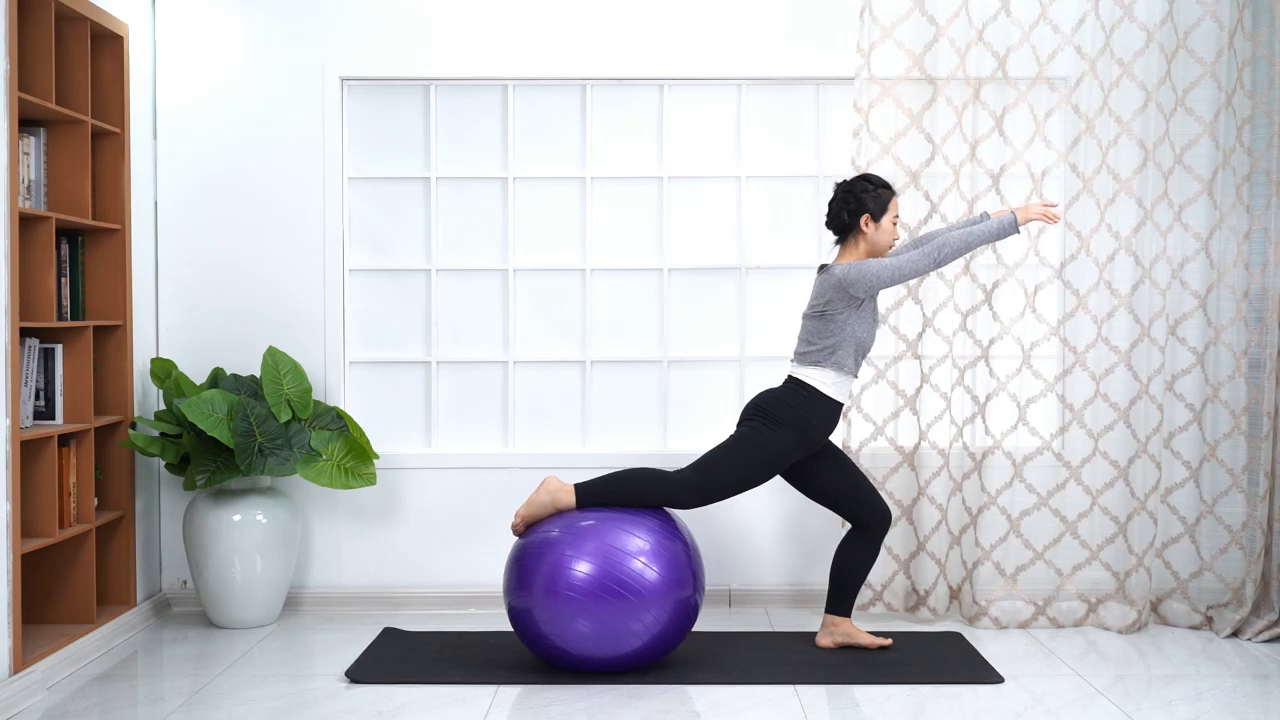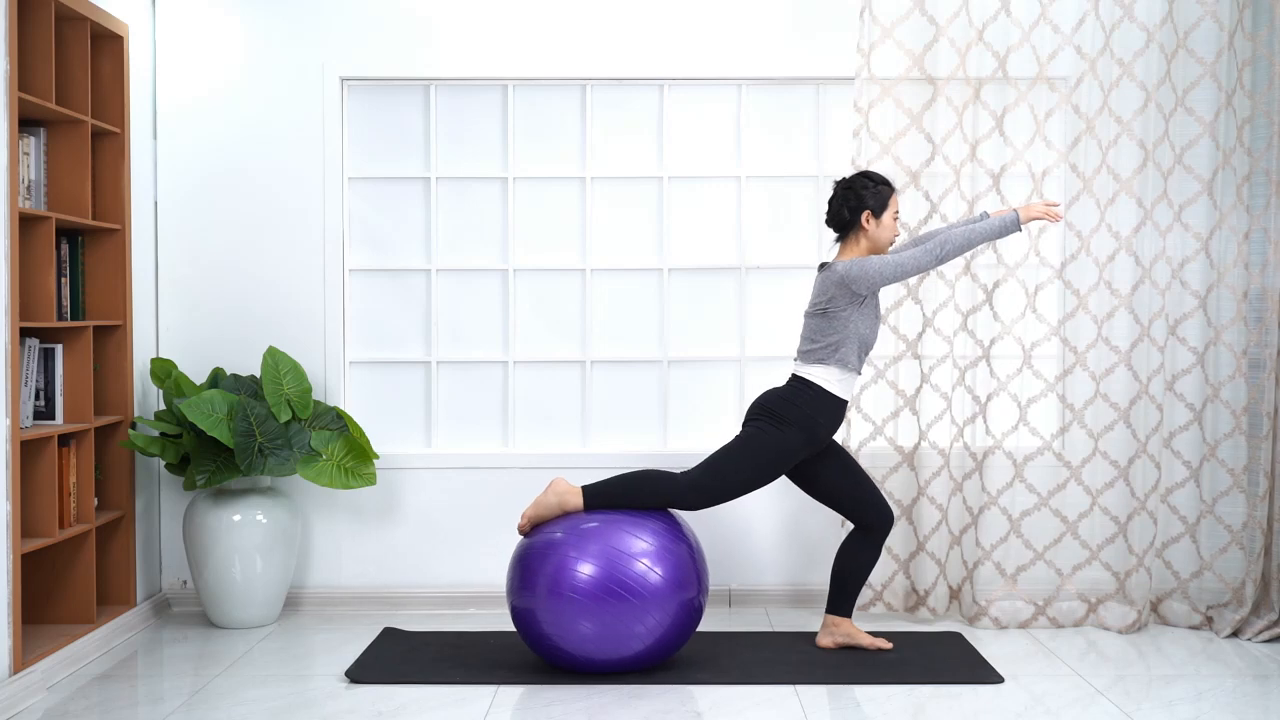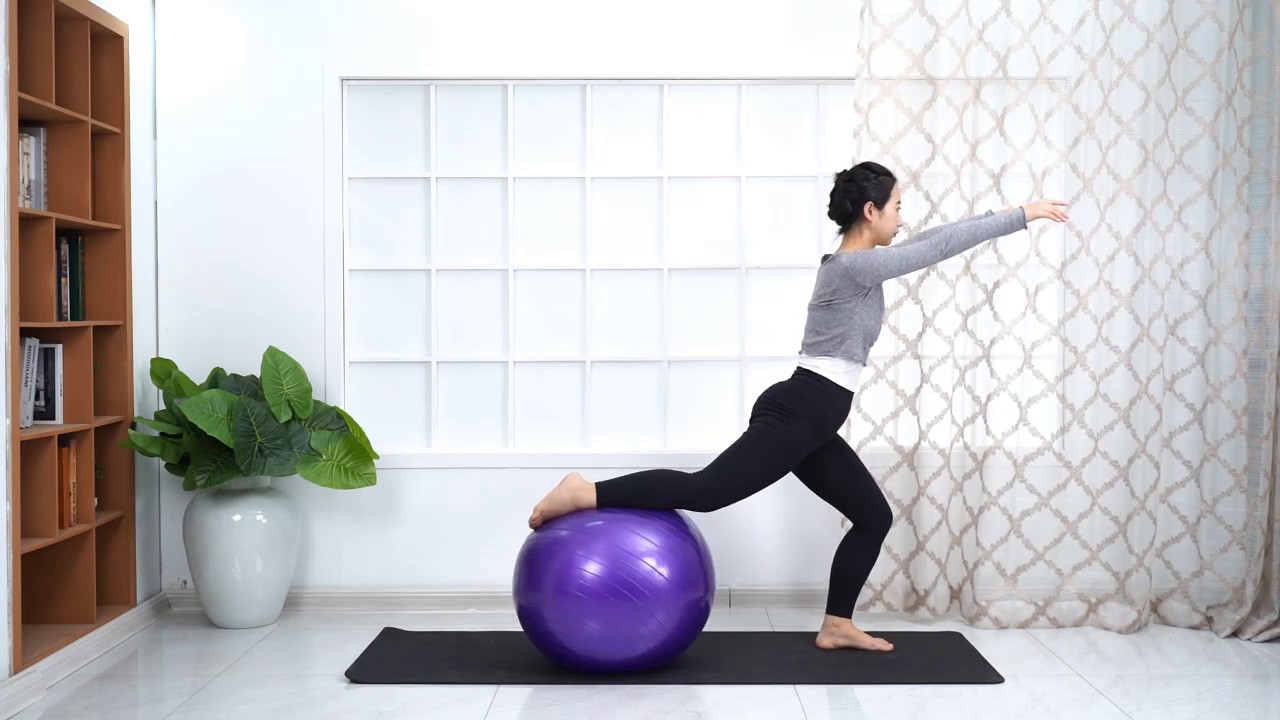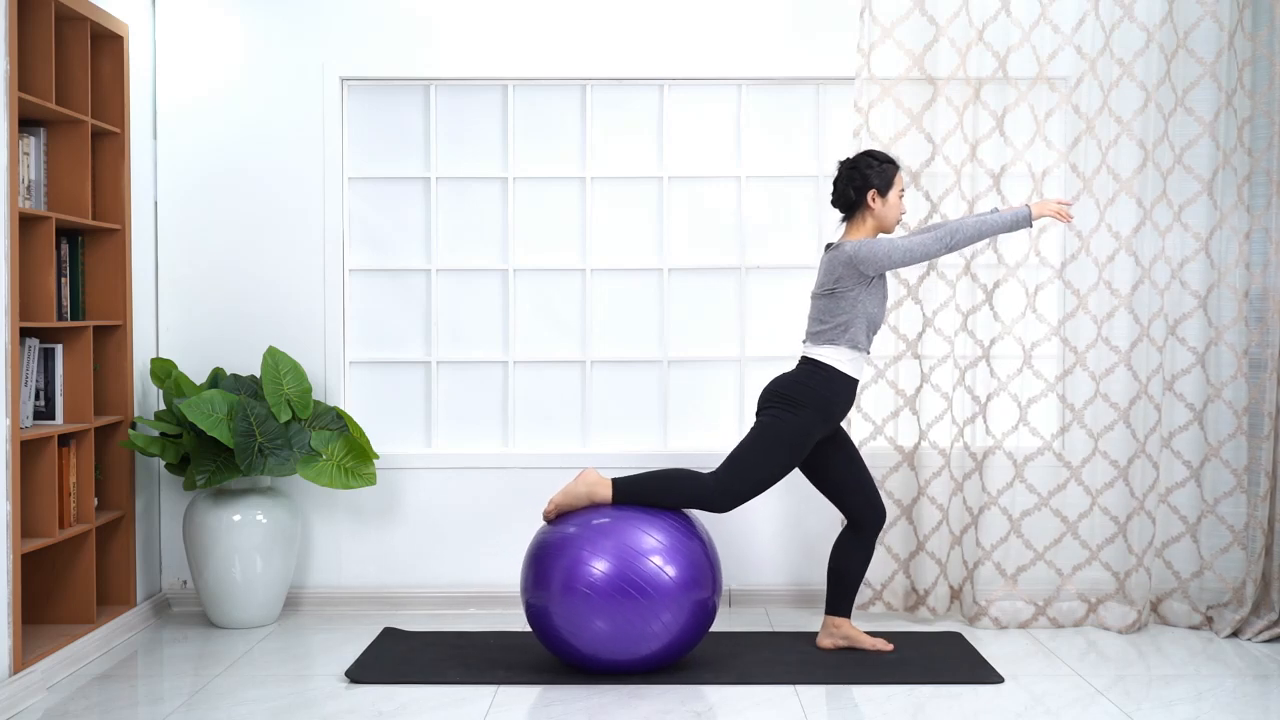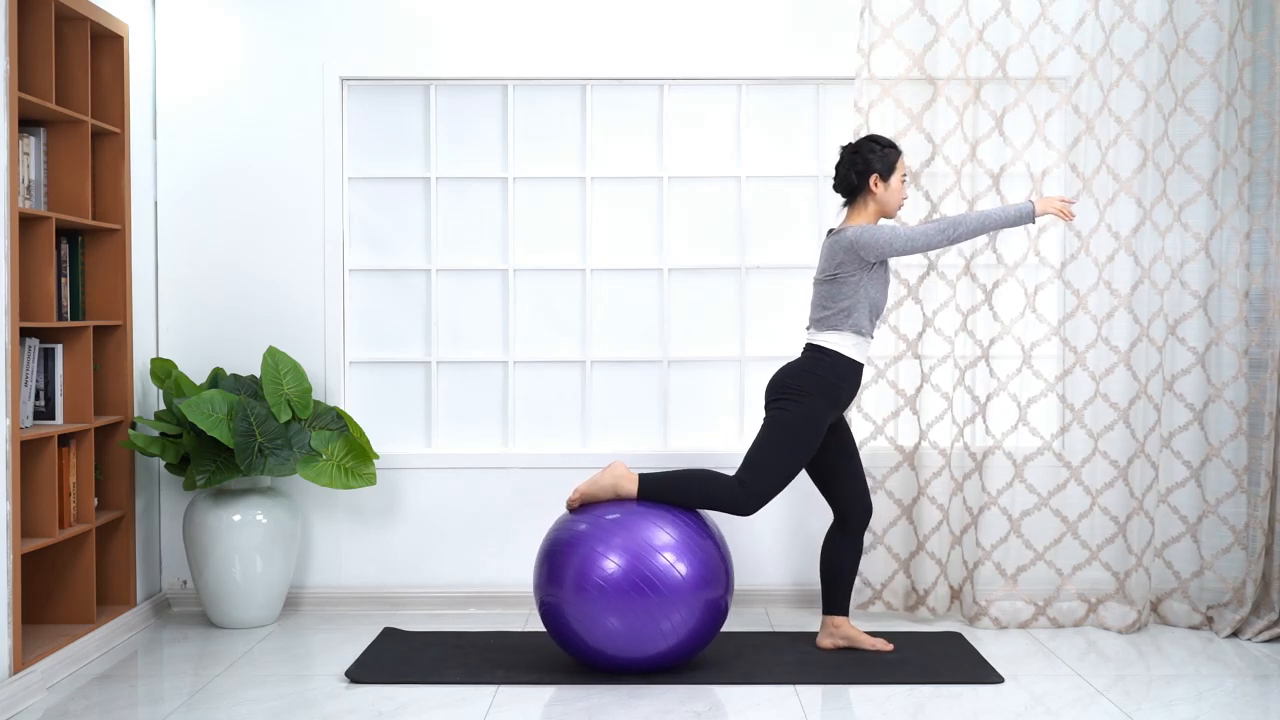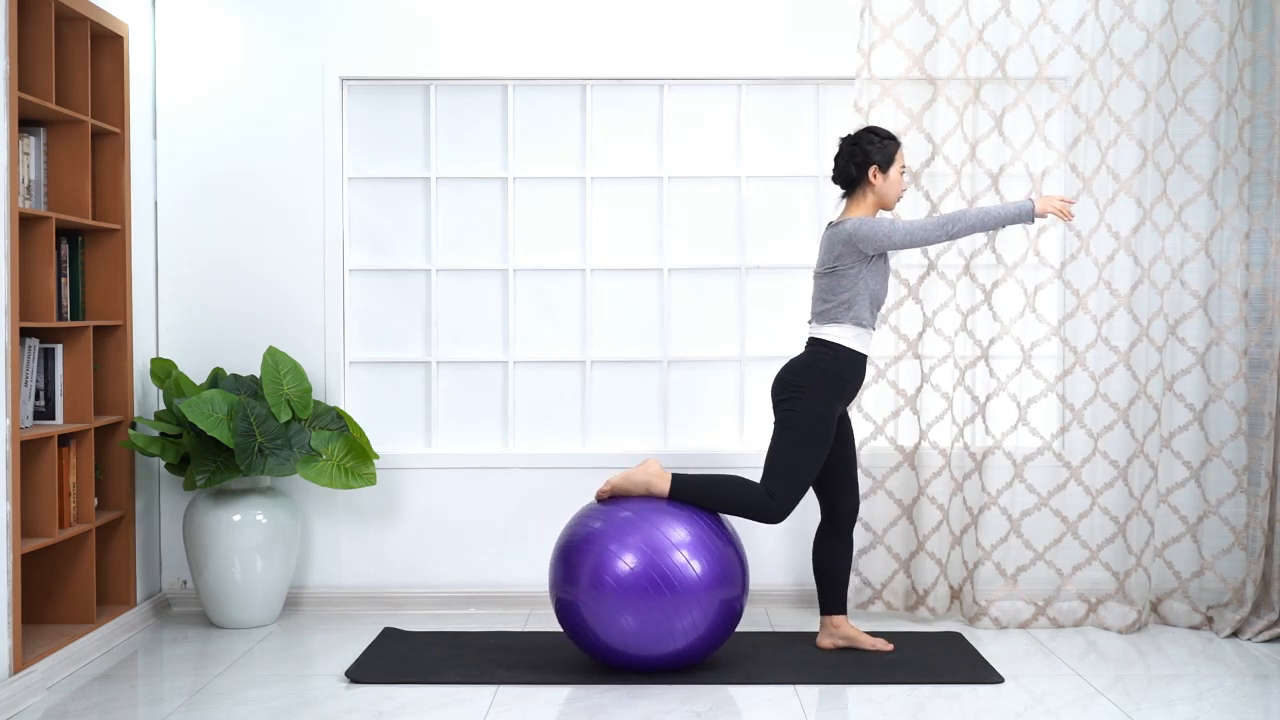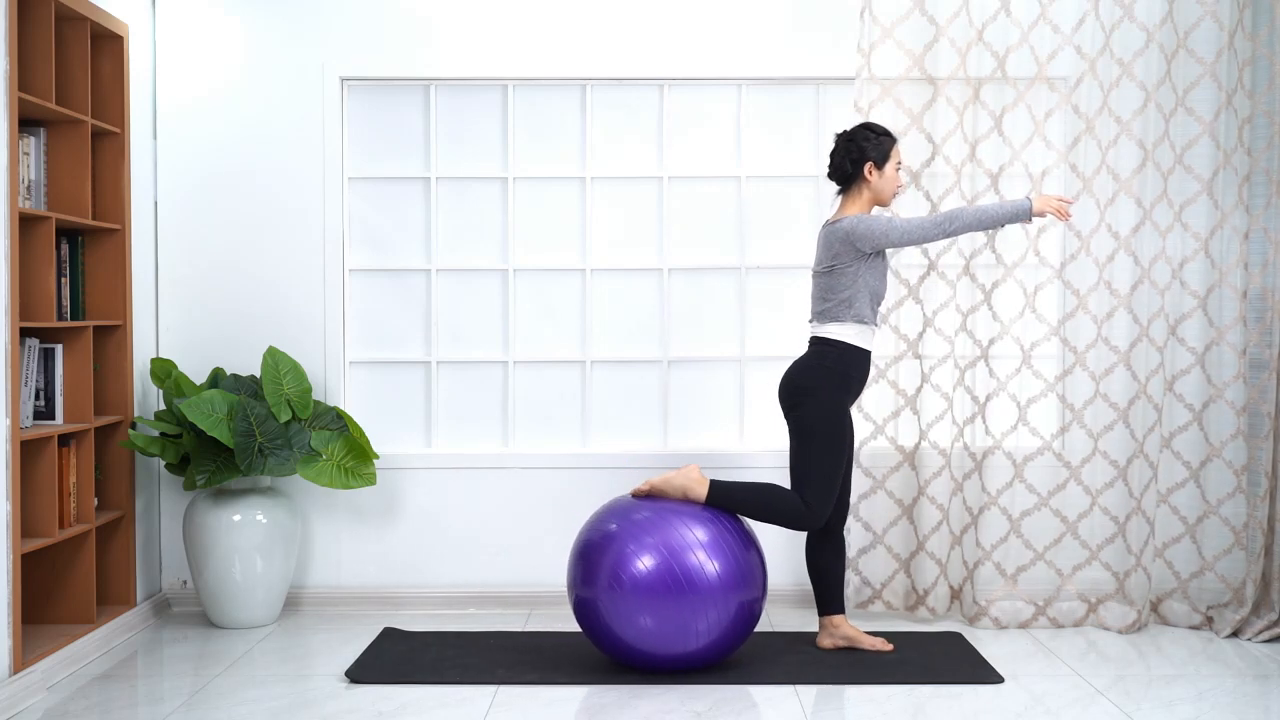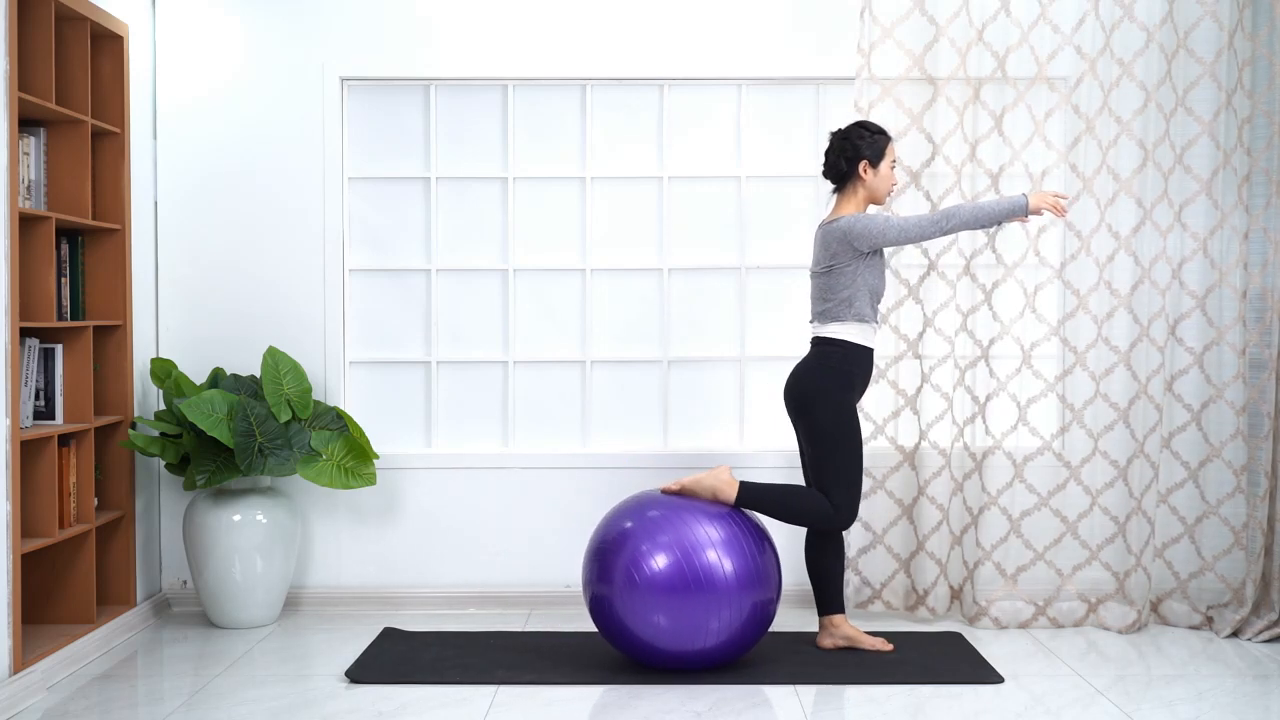
dt=0.3s
person 1, frame 1
left shoulder: (856, 272)
right shoulder: (847, 278)
left elbow: (927, 246)
right elbow: (936, 256)
left wrist: (996, 215)
right wrist: (1014, 221)
left hip: (801, 430)
right hip: (783, 422)
left knee: (873, 517)
right knee: (683, 488)
left ankle: (836, 624)
right ankle: (566, 495)
person 1, frame 2
left shoulder: (854, 271)
right shoulder: (849, 276)
left elbow: (926, 245)
right elbow: (935, 253)
left wrist: (994, 215)
right wrist: (1015, 220)
left hip: (805, 428)
right hip: (790, 420)
left knee: (875, 518)
right knee: (691, 489)
left ankle: (837, 626)
right ankle: (571, 497)
person 1, frame 3
left shoulder: (857, 263)
right shoulder: (853, 266)
left elbow: (930, 241)
right elbow: (939, 248)
left wrist: (1003, 214)
right wrist: (1020, 216)
left hip: (810, 420)
right hip: (796, 413)
left knee: (874, 516)
right knee: (703, 490)
left ankle: (836, 626)
right ankle: (585, 494)
person 1, frame 4
left shoulder: (858, 253)
right shoulder: (856, 255)
left elbow: (932, 238)
right elbow: (942, 242)
left wrist: (1013, 214)
right wrist: (1025, 214)
left hip: (814, 409)
right hip: (802, 403)
left knee: (867, 515)
right knee: (722, 490)
left ankle: (836, 626)
right ankle: (600, 489)
person 1, frame 5
left shoulder: (859, 239)
right shoulder: (858, 240)
left elbow: (935, 231)
right elbow: (944, 234)
left wrist: (1020, 211)
right wrist: (1030, 210)
left hip: (819, 395)
right hip: (808, 391)
left knee: (855, 510)
right knee: (744, 494)
left ankle: (835, 625)
right ankle: (626, 483)
person 1, frame 6
left shoulder: (856, 230)
right shoulder: (857, 232)
left elbow: (935, 229)
right elbow: (941, 229)
left wrist: (1015, 212)
right wrist: (1027, 208)
left hip: (823, 388)
right hip: (815, 384)
left knee: (841, 511)
right knee: (774, 501)
left ankle: (835, 626)
right ankle: (658, 482)
person 1, frame 7
left shoulder: (851, 227)
right shoulder: (854, 228)
left elbow: (933, 227)
right elbow: (941, 226)
left wrist: (1017, 210)
right wrist: (1025, 206)
left hip: (826, 383)
right hip: (822, 383)
left knee: (831, 513)
right knee: (807, 509)
left ankle: (834, 626)
right ankle: (697, 487)
person 1, frame 8
left shoulder: (848, 227)
right shoulder: (852, 229)
left elbow: (925, 228)
right elbow: (937, 225)
left wrist: (1003, 211)
right wrist: (1020, 203)
left hip: (824, 382)
right hip: (827, 383)
left knee: (830, 513)
right knee: (835, 510)
left ankle: (833, 626)
right ankle: (727, 488)
